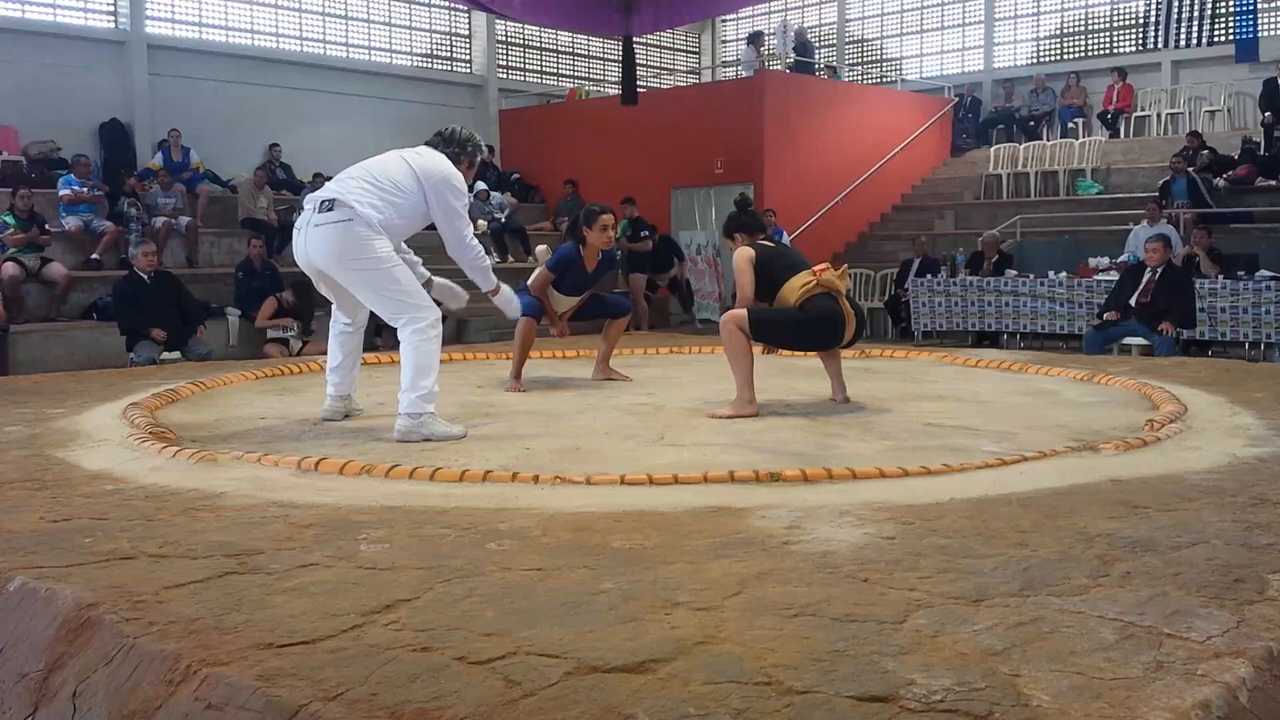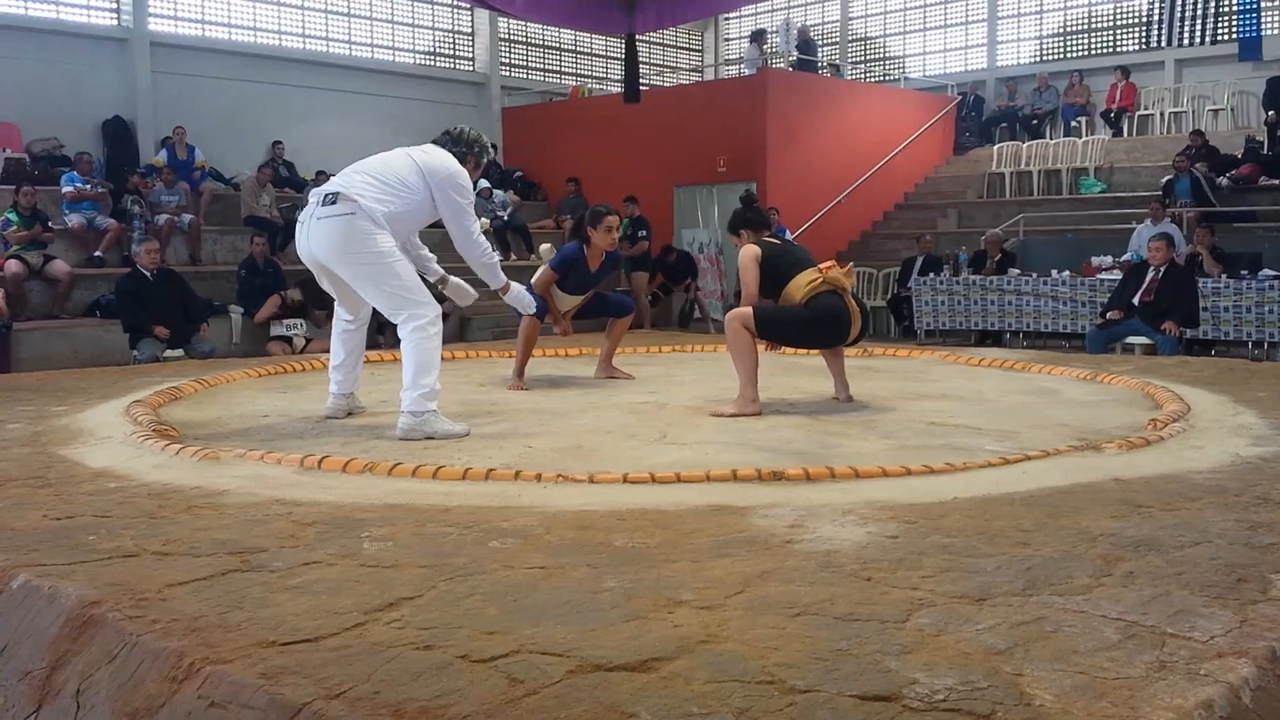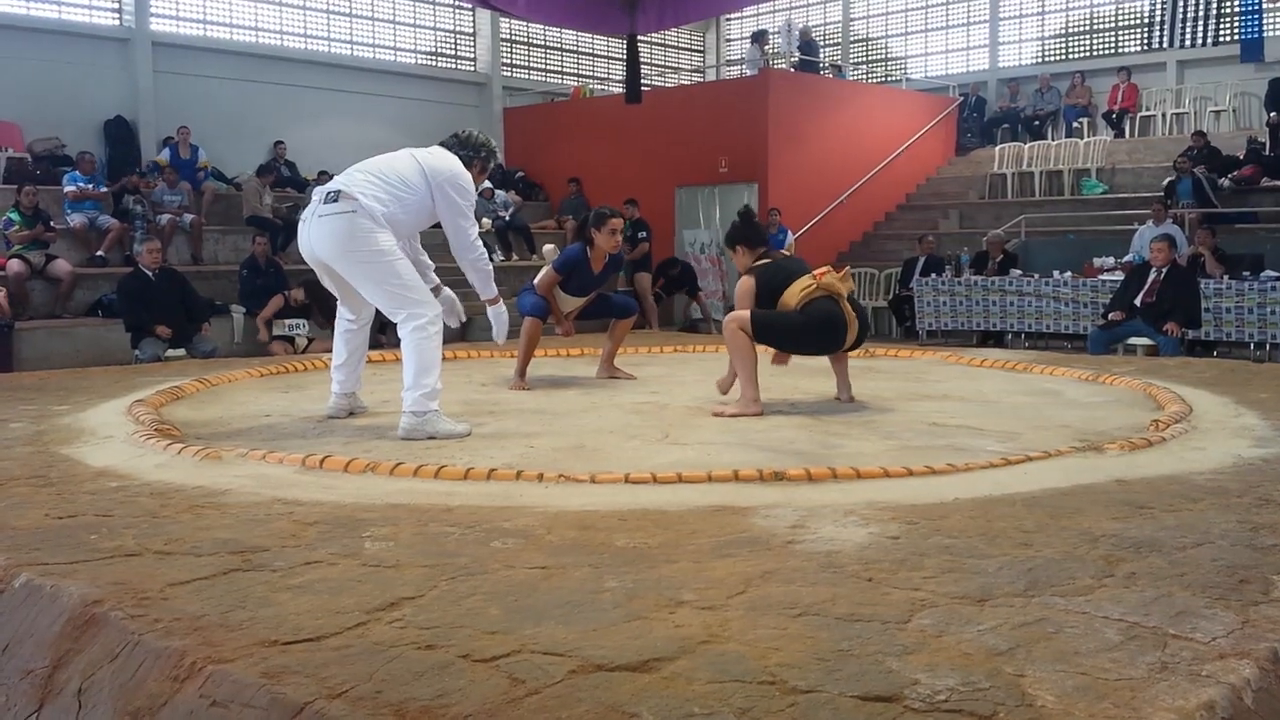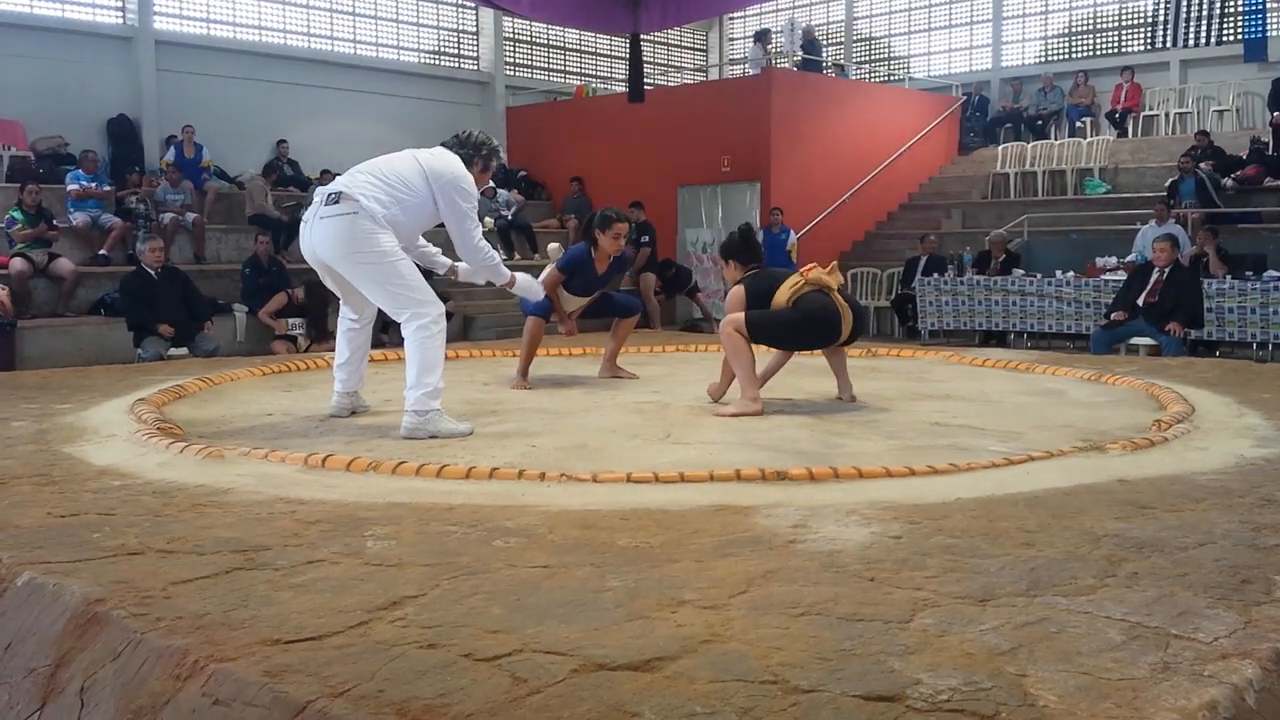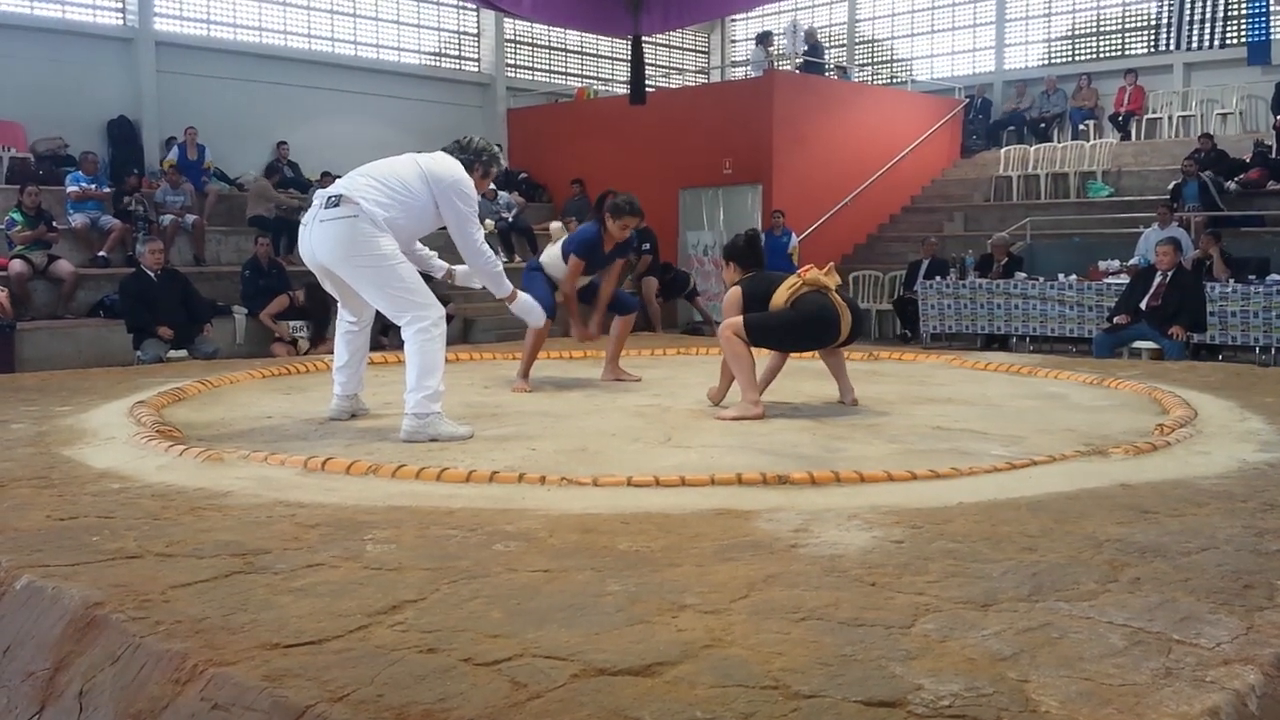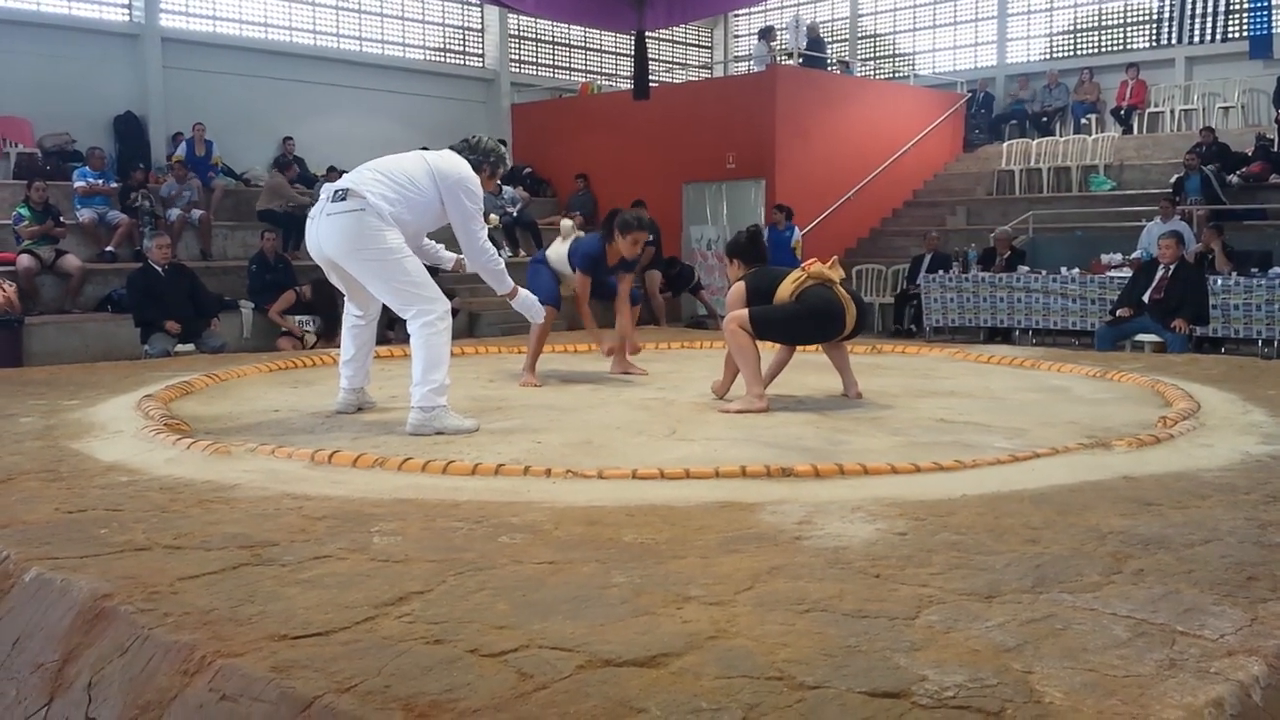
dt=0.3s
person 1, frame 1
left shoulder: (407, 164)
right shoulder: (446, 173)
left elbow: (387, 234)
right elbow: (463, 245)
left wrist: (428, 282)
right wrist: (496, 290)
left hip: (306, 232)
right hip: (346, 235)
left knee: (350, 310)
right knee: (421, 318)
left ankle: (338, 399)
right ankle: (416, 417)
person 1, frame 2
left shoulder: (416, 161)
right shoulder: (452, 171)
left elbow: (402, 234)
right elbow: (471, 241)
left wrist: (443, 279)
right wrist: (505, 286)
left hip: (311, 226)
right hip: (350, 228)
left knee: (353, 308)
right knee: (421, 315)
left ankle: (342, 396)
right ankle: (419, 414)
person 1, frame 3
left shoulder: (420, 164)
right shoulder: (456, 173)
left elbow: (402, 235)
right elbow: (467, 246)
left wrist: (436, 287)
right wrist: (494, 300)
left hip: (313, 225)
right hip: (351, 227)
left knee: (356, 309)
right knee: (422, 314)
left ankle: (343, 396)
right ankle: (420, 414)
person 1, frame 4
left shoulder: (423, 163)
right shoulder: (456, 174)
left elbow: (406, 236)
right elbow: (472, 244)
left wrist: (453, 268)
right wrist: (511, 280)
left hip: (315, 227)
right hip: (352, 229)
left knee: (358, 307)
right knee: (425, 314)
left ankle: (345, 395)
right ankle: (423, 414)
person 1, frame 5
left shoulder: (425, 168)
right shoulder: (456, 178)
left elbow: (401, 238)
right elbow: (475, 249)
left wrist: (448, 272)
right wrist: (513, 297)
left hip: (314, 230)
right hip: (352, 231)
left knee: (356, 310)
right knee: (425, 317)
left ankle: (345, 398)
right ankle: (423, 417)
person 1, frame 6
left shoulder: (431, 166)
right shoulder: (464, 175)
left elbow: (411, 239)
right elbow: (479, 247)
left wrist: (458, 261)
right wrist: (514, 293)
left hip: (321, 223)
right hip: (359, 225)
left knee: (363, 305)
right knee: (431, 311)
left ankle: (351, 391)
right ankle: (429, 410)
person 2, frame 1
left shoulder: (744, 253)
right shoulder: (786, 250)
left elbow: (746, 299)
right wrist: (777, 335)
left hip: (818, 319)
right hip: (850, 319)
left knee: (729, 322)
left ankle: (745, 401)
right ankle: (839, 389)
person 2, frame 2
left shoulder: (750, 251)
right shoulder: (793, 248)
left elbow: (750, 301)
right wrist: (781, 332)
left hip: (824, 318)
right hip: (855, 318)
left knee: (735, 319)
left ankle: (748, 399)
right ankle: (841, 387)
person 2, frame 3
left shoulder: (748, 280)
right shoulder: (789, 258)
left elbow: (740, 324)
left wrist: (728, 381)
right wrist: (787, 348)
left hip: (822, 324)
right hip: (857, 323)
left knee: (732, 322)
left ankle: (750, 400)
right ankle: (844, 388)
person 2, frame 4
left shoulder: (738, 291)
right shoulder: (779, 276)
left elbow: (733, 335)
right elbow: (788, 337)
left wrist: (720, 389)
right wrist: (759, 381)
left hip: (816, 317)
left knee: (729, 326)
left ankle: (749, 399)
right ankle: (845, 388)
person 2, frame 5
left shoulder: (735, 293)
right shoulder: (775, 281)
right elbow: (782, 346)
left wrist: (719, 393)
right wrist: (757, 390)
left hip: (813, 317)
left knee: (727, 330)
left ankle: (750, 403)
right ankle: (846, 391)
person 2, frame 6
left shoulder: (740, 288)
right shoulder: (777, 276)
left elbow: (736, 334)
right elbow: (788, 340)
left wrist: (724, 386)
right wrist: (763, 382)
left hip: (818, 310)
left knee: (733, 323)
left ankle: (755, 396)
right ankle: (850, 385)
person 3, frame 1
left shoulder: (609, 257)
right shoulder: (567, 253)
left elbow: (590, 289)
right elbow: (536, 287)
left wrist: (566, 316)
right wrist: (553, 320)
left hip: (569, 305)
right hip: (533, 296)
left knee: (623, 307)
right knee: (530, 312)
left ankle: (601, 368)
right ankle: (515, 376)
person 3, frame 2
left shoulder: (613, 257)
right shoulder: (571, 253)
left elbow: (592, 289)
right elbow: (539, 286)
left wrist: (568, 315)
right wrist: (557, 319)
left hip: (572, 304)
right hip: (538, 296)
left knee: (626, 306)
right knee: (534, 311)
left ankle: (604, 366)
right ankle: (517, 375)
person 3, frame 3
left shoulder: (616, 259)
right shoulder: (574, 255)
left elbow: (595, 290)
right elbow: (542, 287)
left wrist: (571, 316)
right wrist: (559, 319)
left hip: (574, 305)
right hip: (538, 295)
left knee: (629, 308)
right knee: (536, 311)
left ankle: (606, 366)
right ankle: (519, 375)
person 3, frame 4
left shoulder: (621, 260)
right shoulder: (578, 255)
left elbow: (598, 290)
right elbow: (547, 286)
left wrist: (574, 316)
right wrist: (563, 319)
left hip: (577, 302)
right hip: (543, 293)
left knee: (632, 307)
right knee: (539, 313)
left ankle: (608, 366)
right ankle: (521, 374)
person 3, frame 5
left shoulder: (626, 242)
right shoulder: (588, 236)
left elbow: (610, 280)
right elbow: (568, 282)
left wrist: (596, 319)
right wrist: (576, 322)
left hip: (580, 281)
right hip: (542, 273)
left knee: (629, 305)
right knee: (545, 312)
left ankle: (611, 368)
right ankle: (522, 376)
person 3, frame 6
left shoulder: (630, 256)
right shoulder: (591, 250)
left elbow: (622, 301)
right elbow: (581, 303)
left wrist: (630, 339)
right wrist: (601, 342)
left hip: (578, 274)
right hip: (545, 266)
left knee: (633, 297)
right knee: (549, 301)
left ankle: (619, 360)
right ankle: (529, 369)
